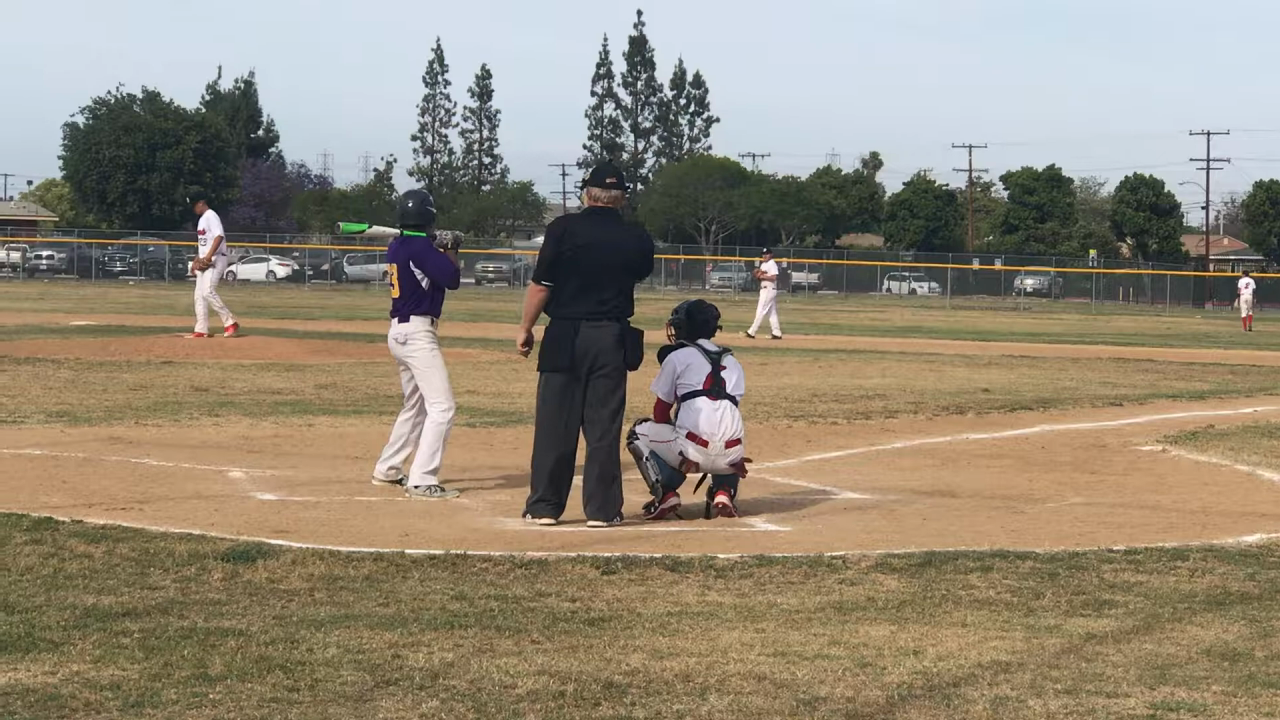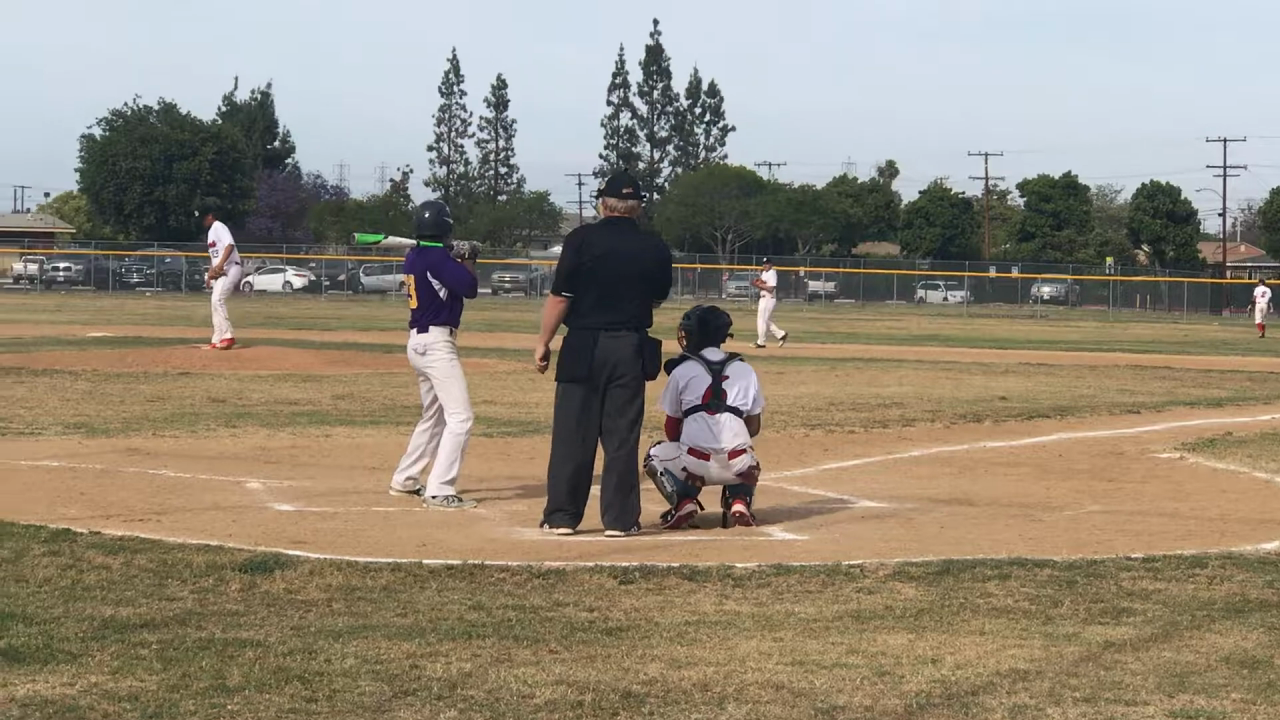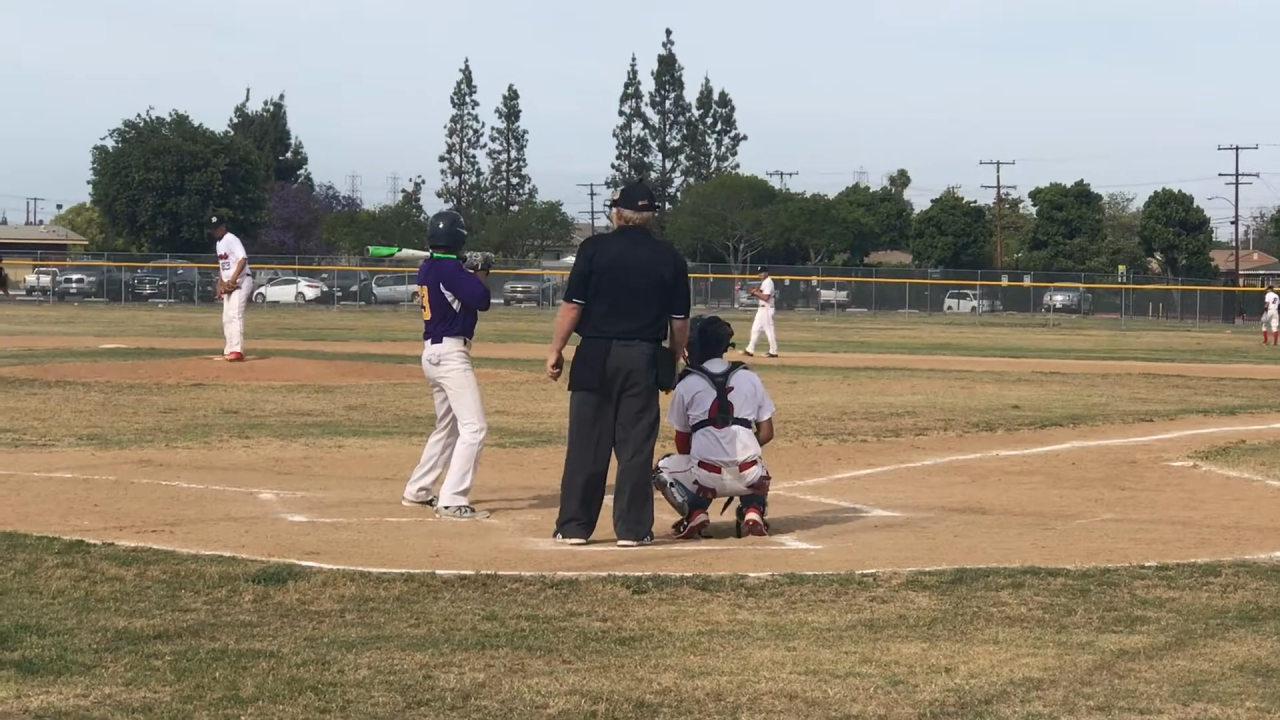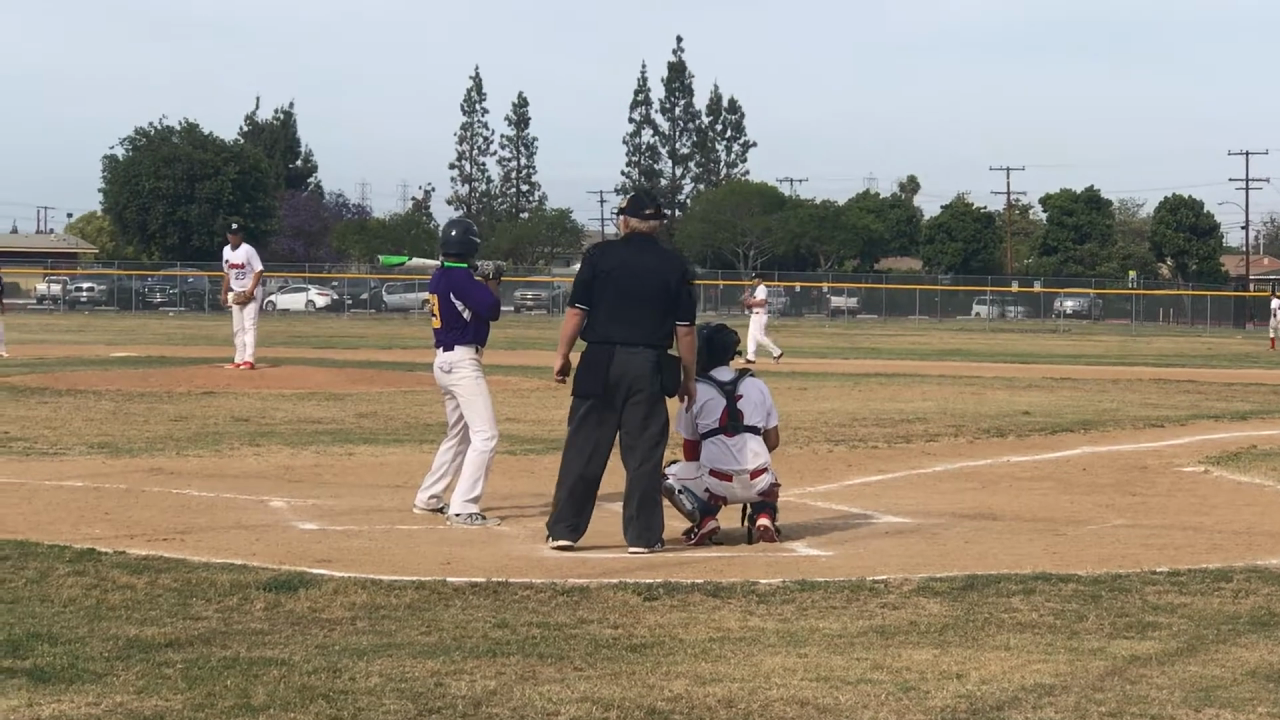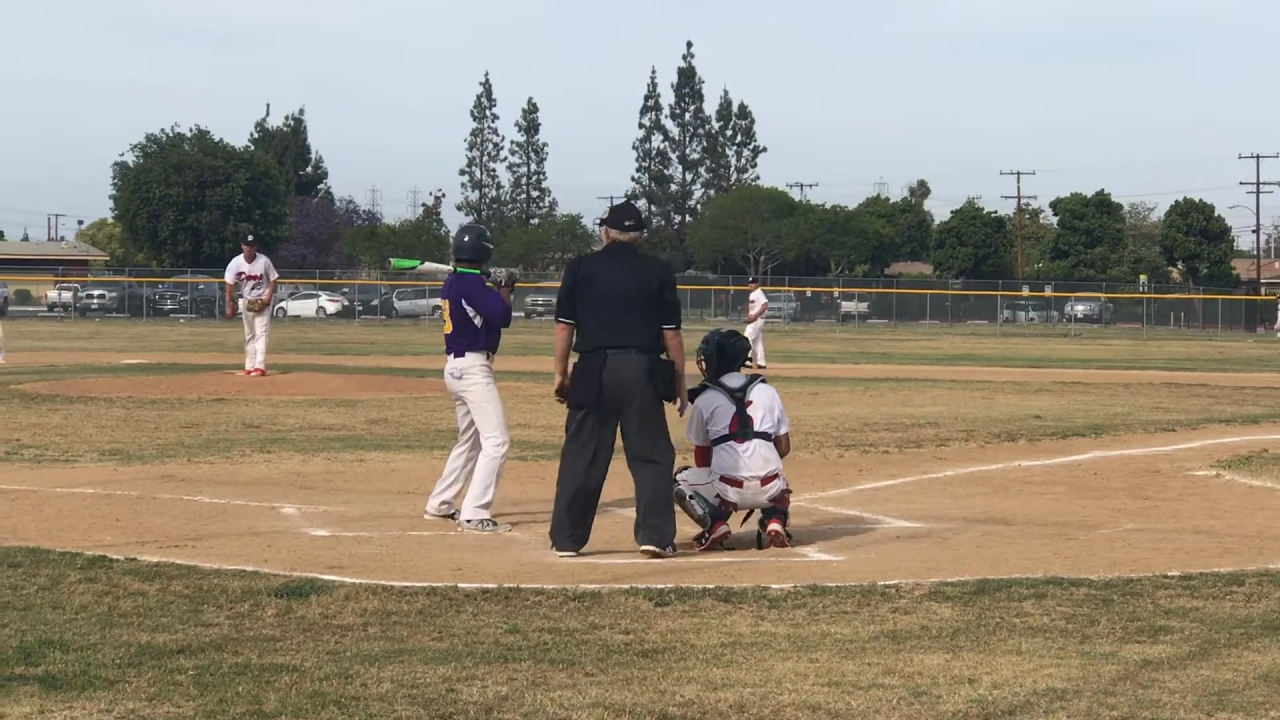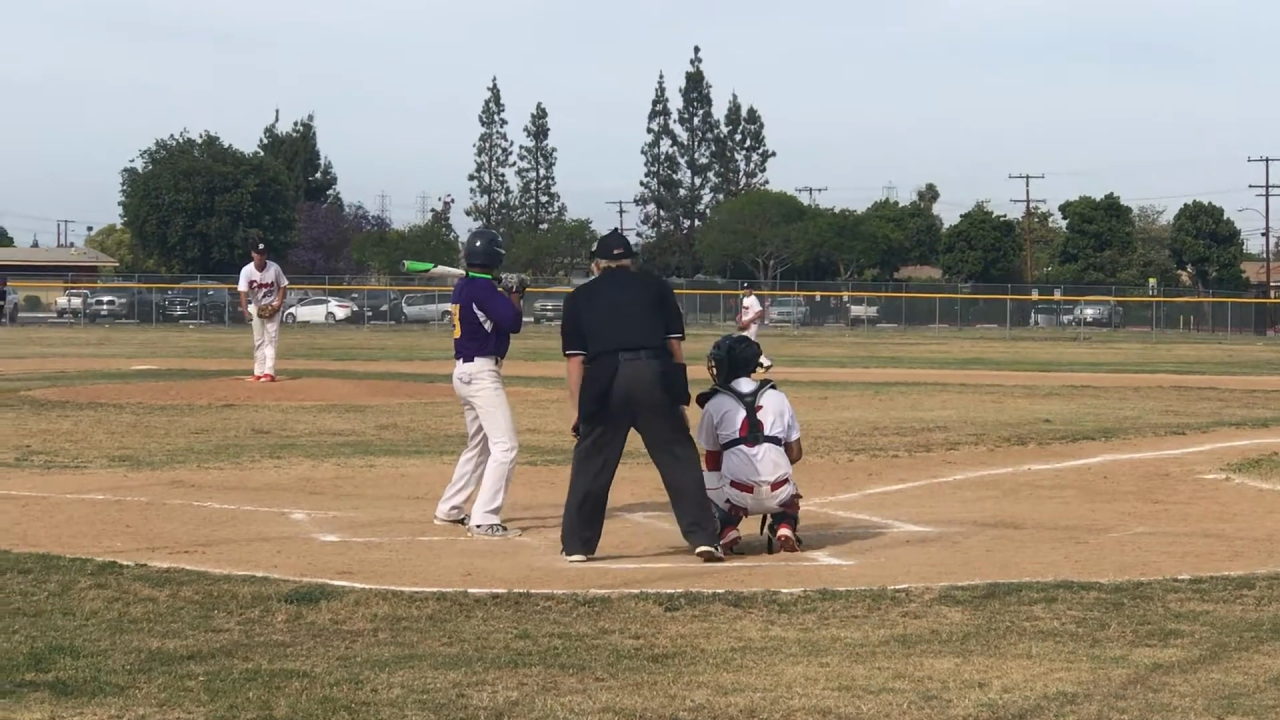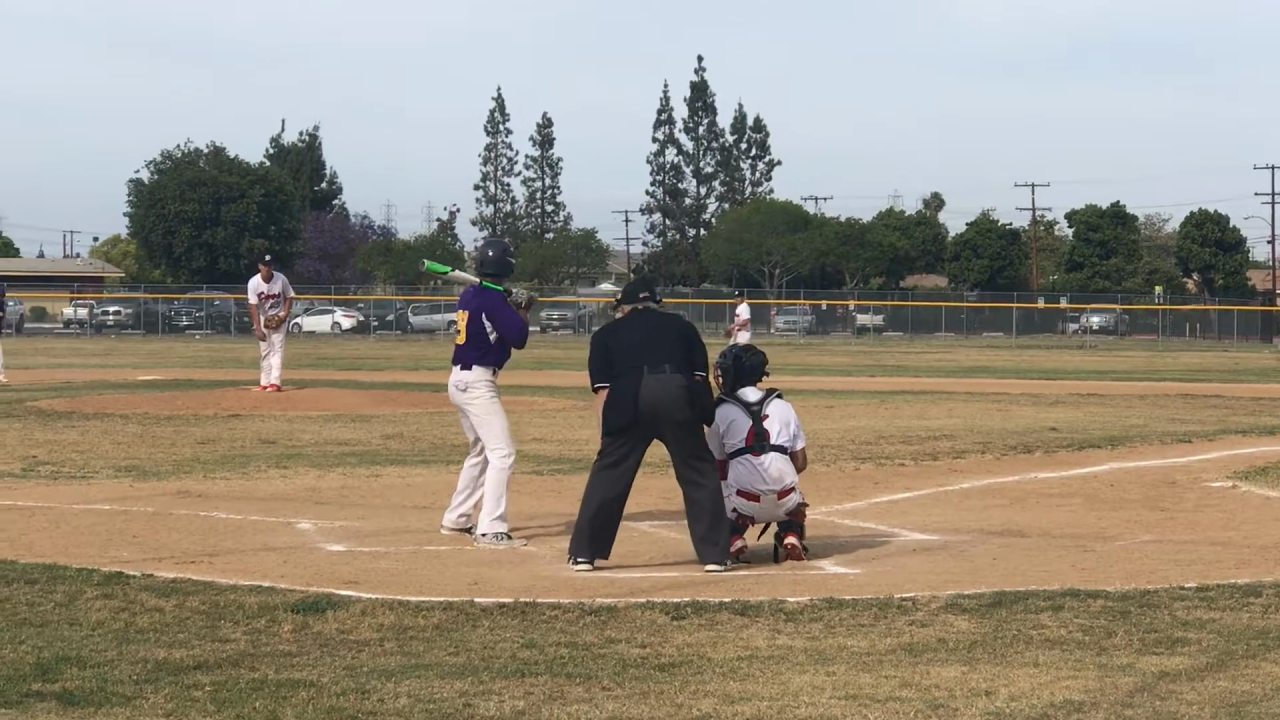
dt=0.3s
person 1, frame 1
left shoulder: (564, 228)
right shoulder: (638, 239)
left elbow: (541, 286)
left wrist: (525, 329)
left hip: (565, 336)
right hip: (612, 339)
left knee: (555, 423)
right knee: (605, 427)
left ankle: (544, 505)
right ankle: (602, 509)
person 1, frame 2
left shoulder: (581, 239)
right shoulder: (656, 248)
left elbow: (560, 297)
left wrist: (543, 343)
left hip: (583, 347)
right hip: (631, 349)
left knee: (572, 434)
right knee: (622, 437)
left ankle: (561, 516)
right ankle: (620, 519)
person 1, frame 3
left shoulder: (595, 248)
right shoulder: (670, 258)
left elbow: (572, 306)
right elbow: (679, 322)
left wrist: (555, 350)
right wrist: (670, 363)
left hip: (596, 356)
right hip: (644, 359)
left knee: (586, 444)
right knee: (637, 447)
left ankle: (574, 525)
right ankle: (633, 528)
person 1, frame 4
left shoulder: (600, 254)
right shoulder: (675, 265)
left elbow: (576, 311)
right elbow: (685, 329)
left wrist: (563, 355)
right wrist: (689, 377)
left hip: (600, 363)
right hip: (648, 366)
left knee: (583, 449)
right knee: (645, 455)
left ankle: (563, 528)
right ankle: (643, 535)
person 1, frame 5
left shoulder: (581, 267)
right shoulder: (657, 271)
left elbow: (564, 326)
right elbow: (671, 333)
left wrist: (561, 373)
right wrist: (680, 381)
left hip: (594, 371)
right hip: (642, 371)
left knee: (581, 457)
right knee: (652, 457)
left ankle: (566, 538)
right ankle: (655, 536)
person 1, frame 6
left shoulder: (579, 297)
right shoulder: (655, 286)
left elbow: (575, 358)
right elbow: (675, 343)
left wrist: (580, 408)
right wrist: (675, 391)
left hip: (605, 381)
right hip: (654, 374)
left knee: (590, 464)
right knee: (680, 458)
left ankle: (575, 544)
right ankle: (704, 538)
person 1, frame 7
left shoulder: (606, 333)
right shoulder: (680, 325)
left elbow: (604, 390)
right elbow: (699, 376)
left wrist: (607, 438)
left hip: (629, 397)
right hip: (678, 391)
left knee: (607, 473)
right knee: (700, 473)
left ankle: (583, 553)
right ankle: (715, 555)
person 2, frame 1
left shoulder: (397, 246)
right shoulder: (420, 246)
right elbow: (452, 279)
left wrist: (438, 248)
right wrist: (451, 250)
left hip: (401, 331)
right hip: (417, 333)
left knee: (415, 406)
right knee: (441, 407)
left ankle: (386, 470)
right ankle: (422, 481)
person 2, frame 2
left shoulder: (414, 256)
right shoulder: (437, 256)
right elbow: (470, 288)
left wrist: (455, 258)
right wrist: (467, 260)
left hip: (420, 341)
right hip: (436, 343)
left knee: (434, 417)
right knee: (460, 417)
left ankle: (404, 480)
right ankle: (439, 491)
person 2, frame 3
left shoulder: (428, 268)
right shoulder: (449, 268)
right elbow: (482, 300)
left wrist: (469, 272)
right wrist: (480, 272)
left hip: (435, 352)
right hip: (450, 354)
left knee: (447, 427)
right knee: (474, 428)
left ankle: (417, 491)
right ankle: (452, 501)
person 2, frame 4
left shoulder: (440, 276)
right shoulder: (460, 276)
right elbow: (492, 310)
left wrist: (483, 280)
right wrist: (492, 281)
left hip: (447, 360)
right hip: (462, 362)
left knee: (459, 435)
right knee: (485, 435)
left ankle: (428, 498)
right ankle: (463, 509)
person 2, frame 5
left shoulder: (452, 282)
right shoulder: (472, 283)
right elbow: (503, 317)
left wrist: (495, 288)
right wrist: (504, 289)
left hip: (458, 366)
right hip: (473, 368)
left knee: (469, 441)
right knee: (496, 441)
left ankle: (439, 504)
right ankle: (474, 515)
person 2, frame 6
left shoulder: (463, 286)
right shoulder: (483, 287)
right elbow: (513, 323)
left wrist: (505, 294)
right wrist: (514, 295)
left hip: (466, 371)
right hip: (481, 373)
left knee: (478, 446)
right knee: (504, 446)
left ankle: (449, 509)
right ankle: (484, 520)
person 2, frame 7
left shoulder: (469, 295)
right shoulder: (494, 298)
right elbow: (519, 339)
left wrist: (512, 306)
right wrist: (522, 310)
left hip: (462, 379)
right hip: (477, 382)
left knee: (480, 453)
right knee: (502, 454)
left ankle: (455, 519)
right ankle: (490, 530)
person 3, frame 1
left shoulder: (677, 356)
right shoulder: (733, 363)
left elbow: (660, 413)
left wrist: (675, 438)
left hip: (691, 449)
right hip: (728, 456)
left knee: (639, 433)
left ankle: (665, 494)
right ankle: (724, 492)
person 3, frame 2
left shoulder: (682, 370)
right shoulder: (745, 370)
left elbow: (672, 427)
right elbow: (754, 427)
left hip: (696, 464)
right hip: (737, 465)
left knee: (656, 456)
right knee: (748, 461)
left ankle: (682, 501)
right ankle: (740, 502)
person 3, frame 3
left shoulder: (687, 384)
right shoulder: (751, 378)
left elbow: (682, 441)
right elbow: (766, 433)
left hip: (707, 477)
right hip: (748, 476)
left knee: (664, 468)
left ankle: (693, 512)
right ankle: (753, 510)
person 3, frame 4
left shoulder: (696, 392)
right shoulder: (757, 386)
left elbow: (690, 450)
right elbow: (773, 441)
left wrist: (702, 471)
left hip: (717, 485)
right hip: (758, 483)
left knee: (671, 475)
left ankle: (703, 519)
right ankle: (764, 516)
person 3, frame 5
left shoulder: (704, 399)
right shoulder: (768, 391)
left elbow: (701, 457)
right elbow: (783, 448)
left hip: (727, 491)
right hip: (767, 490)
left knee: (681, 480)
left ankle: (714, 524)
right ankle: (774, 522)
person 3, frame 6
left shoulder: (715, 403)
right shoulder: (778, 397)
left elbow: (712, 462)
right elbow: (795, 454)
left hip: (737, 495)
right hip: (778, 494)
left ankle: (726, 530)
right ankle: (785, 527)
person 3, frame 7
left shoulder: (722, 413)
right shoulder: (784, 406)
left elbow: (719, 470)
right elbow: (800, 463)
left hip: (744, 504)
right hip: (784, 503)
left ankle: (732, 539)
right ankle: (792, 538)
